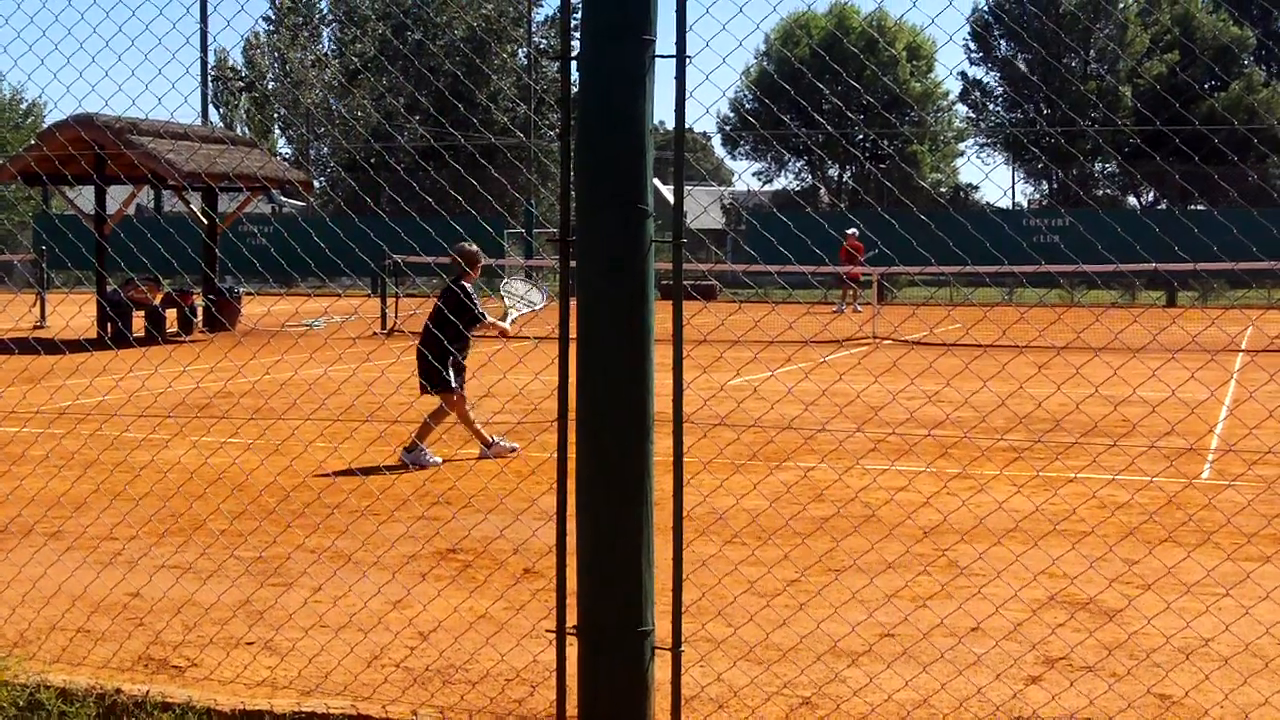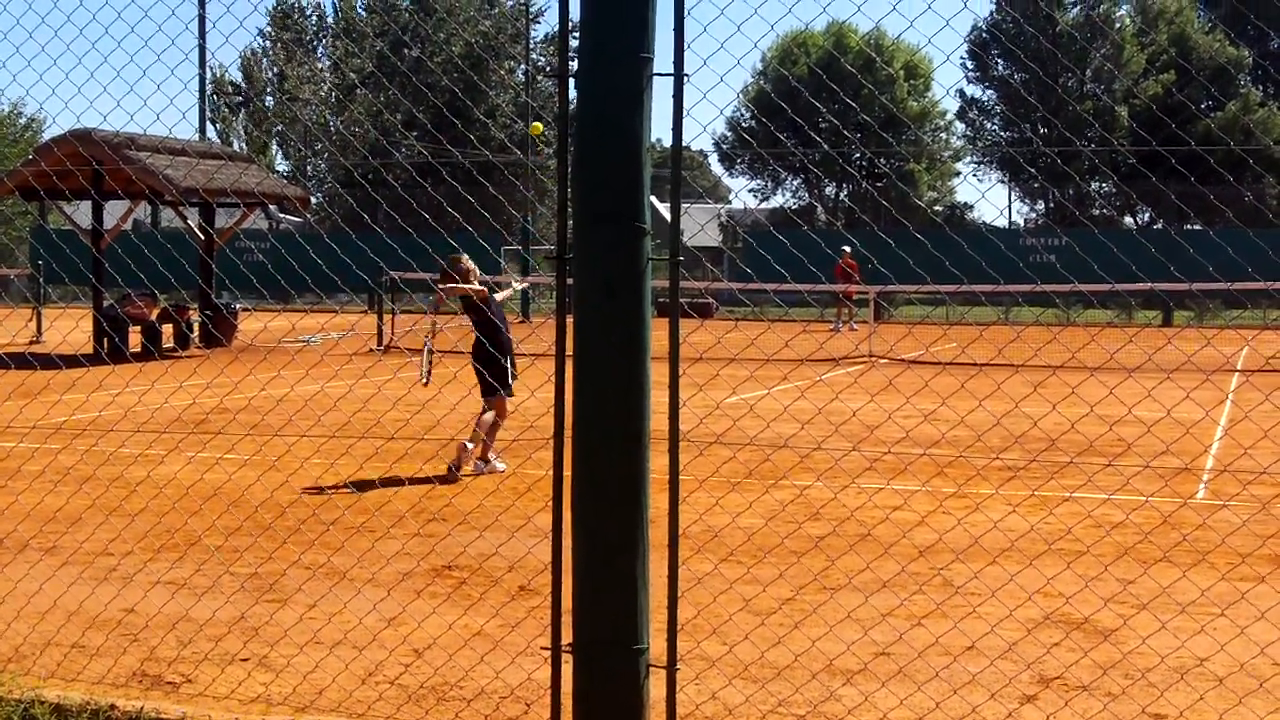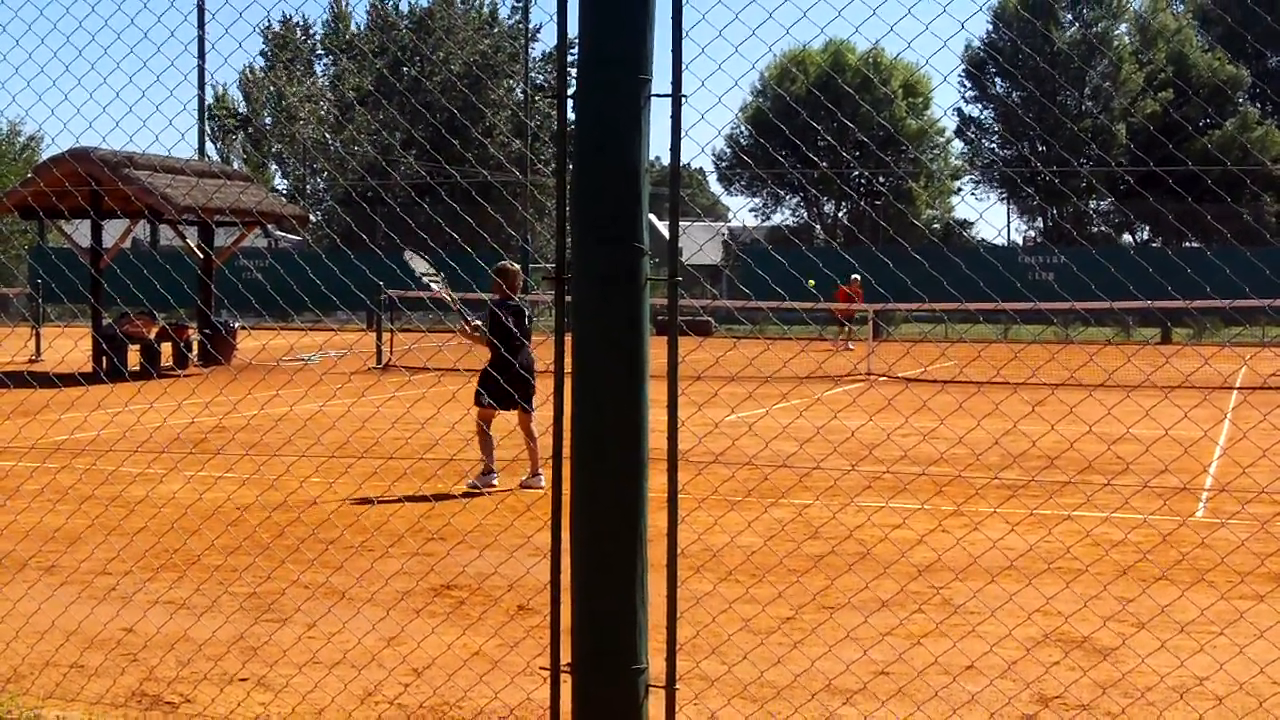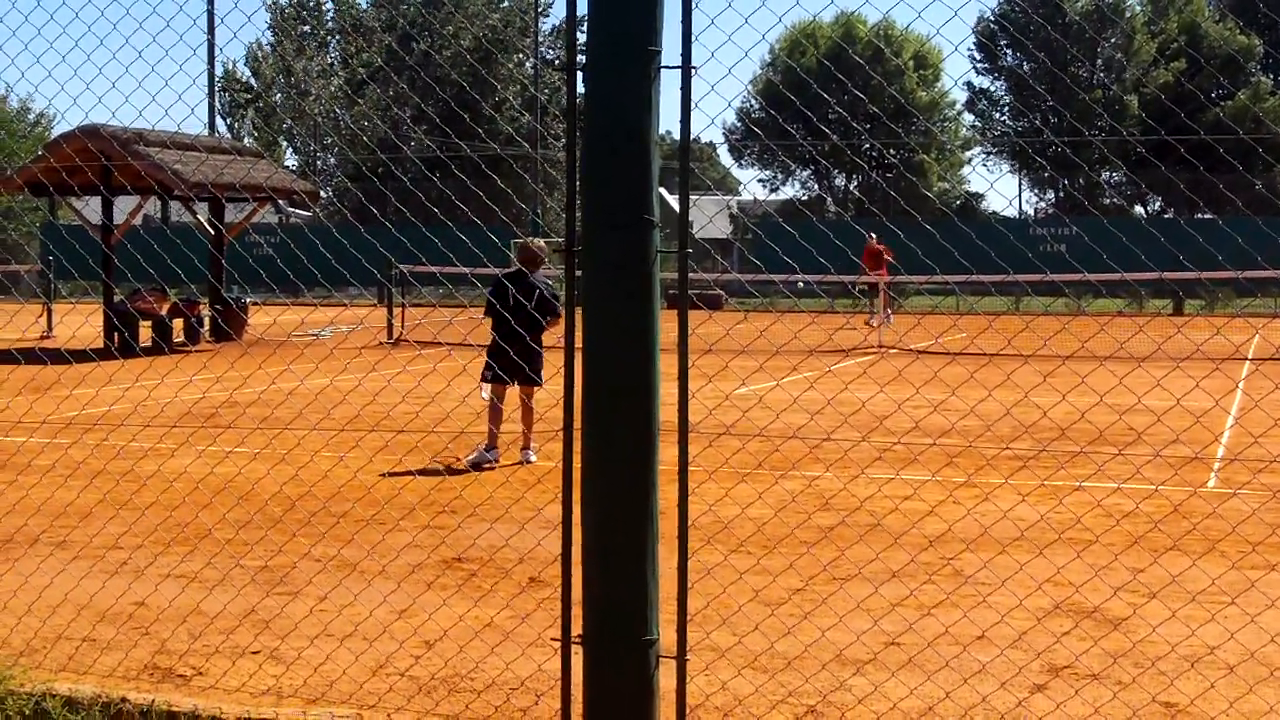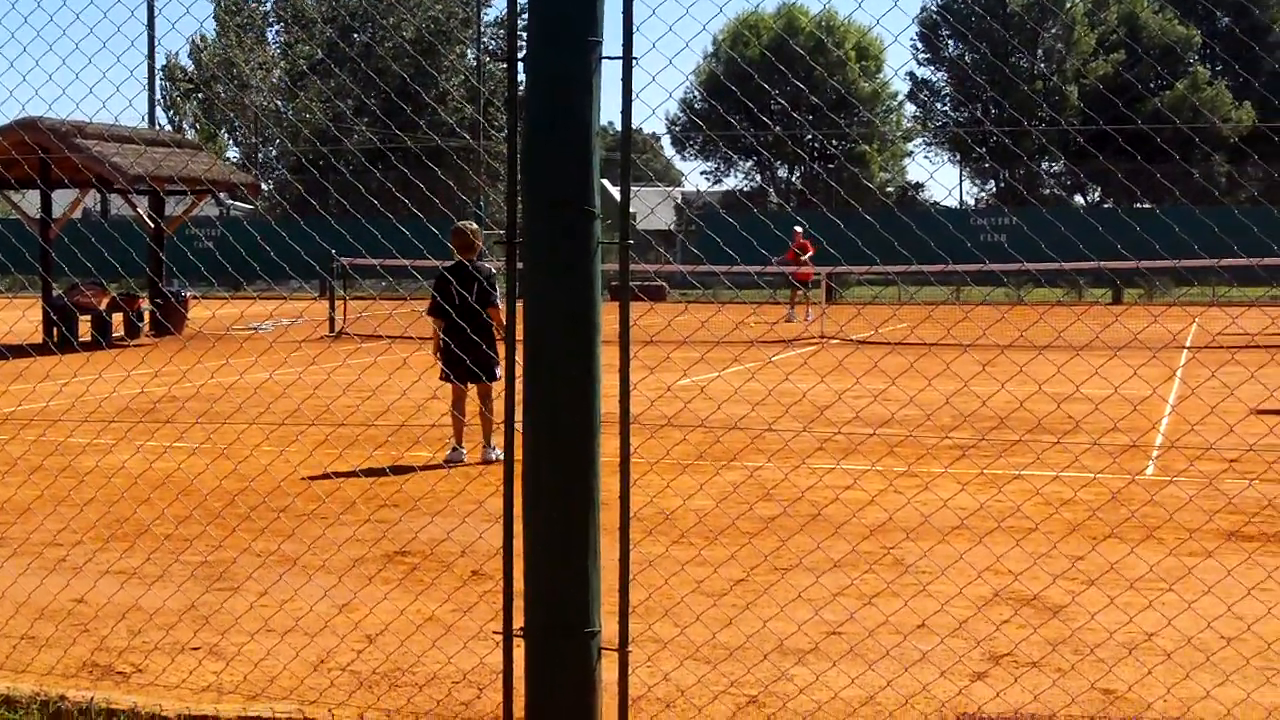
dt=1s
person 1, frame 1
left shoulder: (455, 288)
right shoulder: (463, 289)
right elbow: (481, 321)
left wrist: (494, 328)
right wrist: (505, 328)
left hip: (442, 354)
right hip: (440, 354)
left knee: (459, 401)
right knee: (449, 403)
left ankle: (489, 444)
right ankle: (413, 449)
person 1, frame 2
left shoulder: (468, 297)
right shoulder: (473, 295)
left elbow: (494, 299)
right elbow: (483, 292)
left wrist: (513, 288)
right wrist: (454, 288)
left hip: (485, 355)
right hip: (498, 355)
left knee: (498, 407)
right knee: (495, 406)
left ankle: (485, 457)
right ankle: (470, 445)
person 1, frame 3
left shoulder: (497, 307)
right shoulder: (524, 308)
left elbow: (488, 340)
left wrist: (469, 332)
right wrist: (481, 326)
left hip: (500, 371)
right hip: (524, 368)
left knee: (484, 420)
right knee: (526, 422)
left ankle: (489, 472)
right ankle: (535, 474)
person 1, frame 4
left shoulder: (503, 279)
right shoulder: (544, 285)
left elbow: (491, 313)
right elbow: (556, 317)
right wrist: (537, 329)
left hip: (502, 345)
right hip: (530, 347)
left knee: (497, 397)
right knee: (527, 399)
left ankle: (491, 447)
right ankle: (527, 449)
person 1, frame 5
left shoulder: (445, 274)
right shoulder: (486, 272)
left elbow: (438, 314)
right elbow: (492, 308)
left wrist: (437, 341)
right wrist: (503, 328)
left hip: (454, 342)
right hip: (482, 341)
left knee: (458, 395)
right knee: (485, 395)
left ankle: (458, 448)
right ankle: (488, 447)
